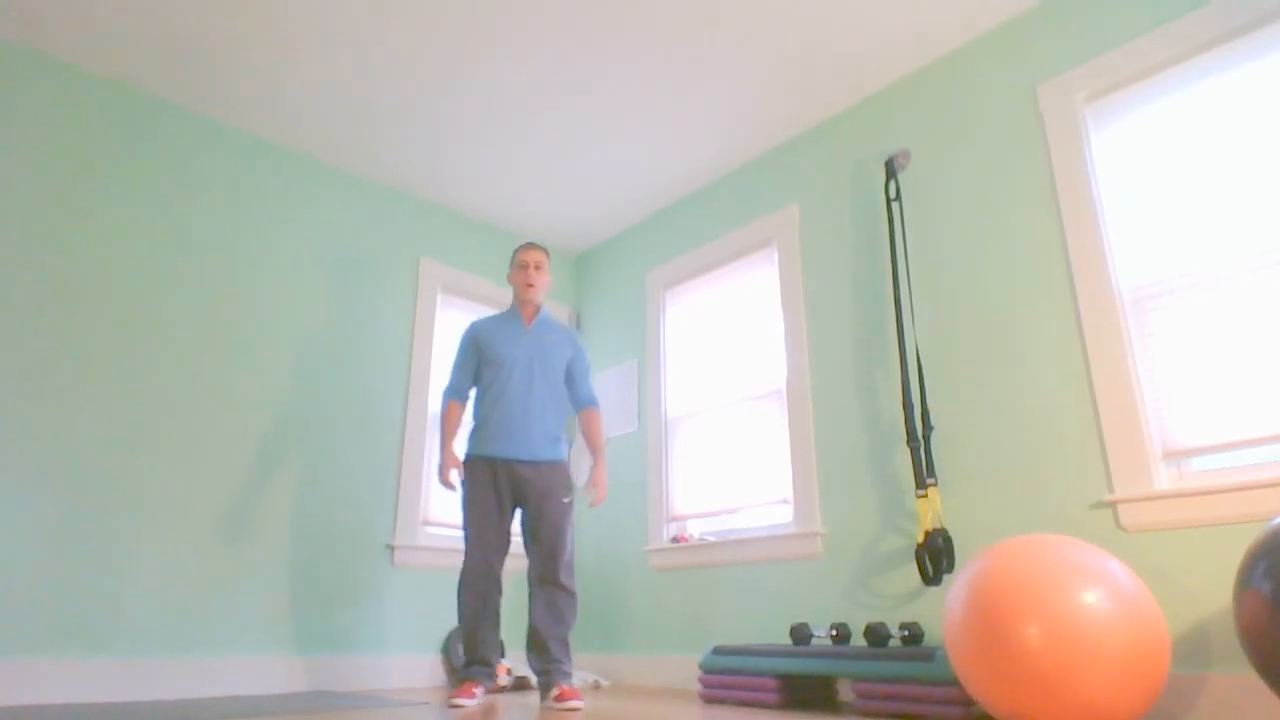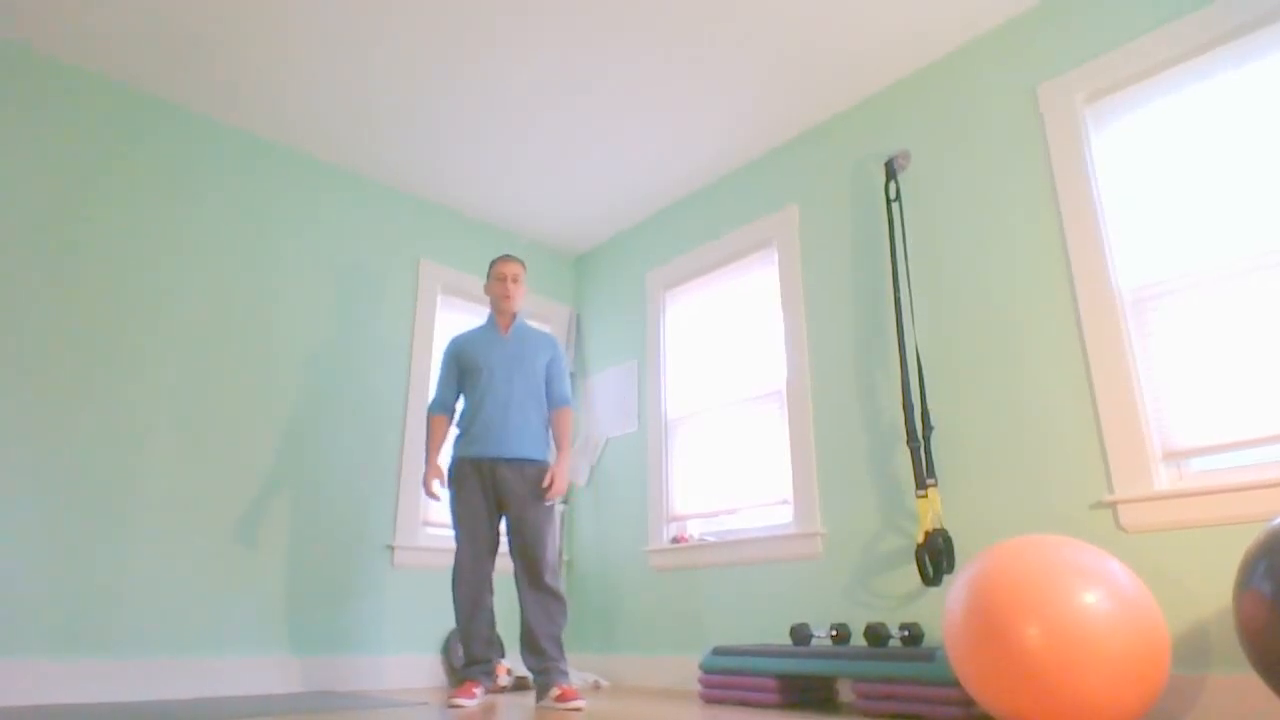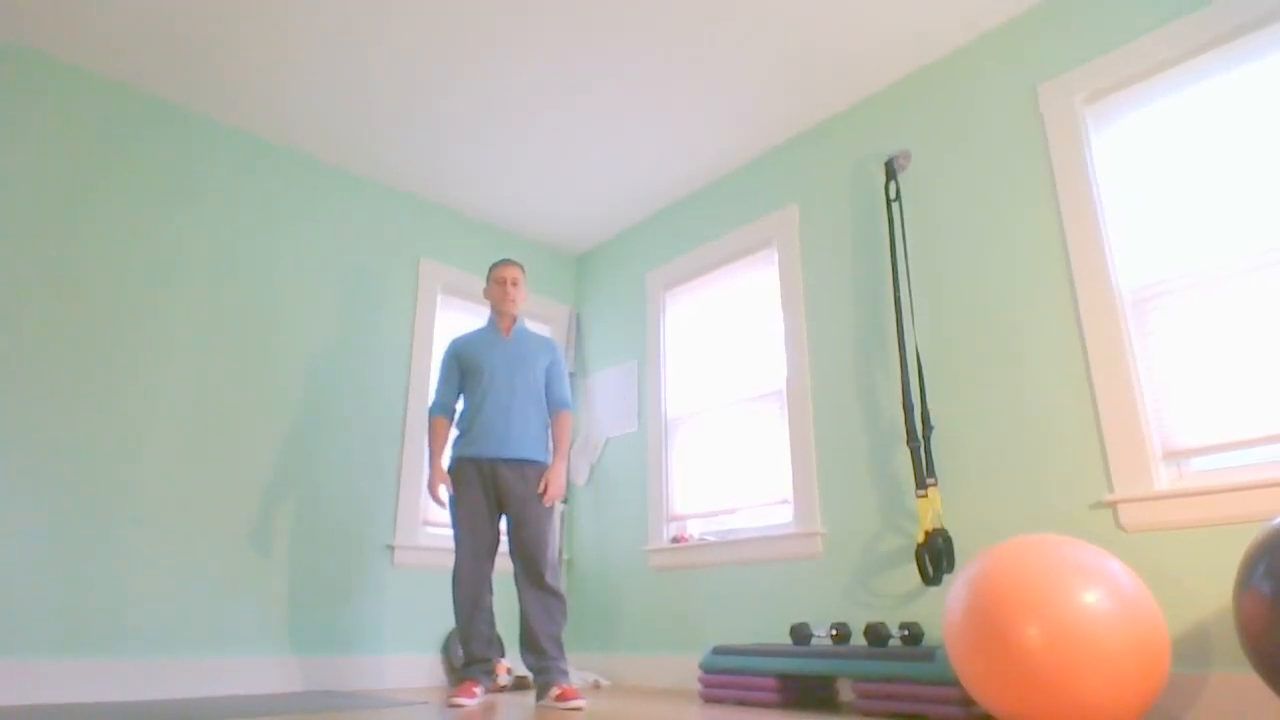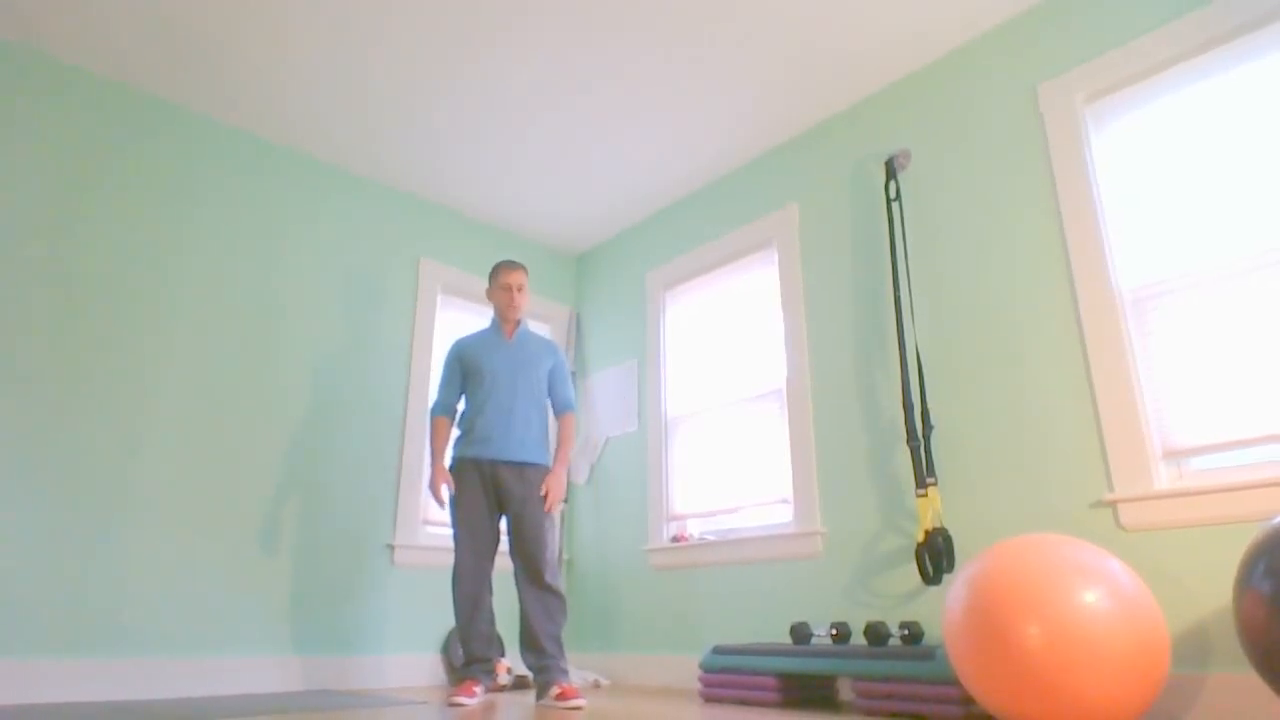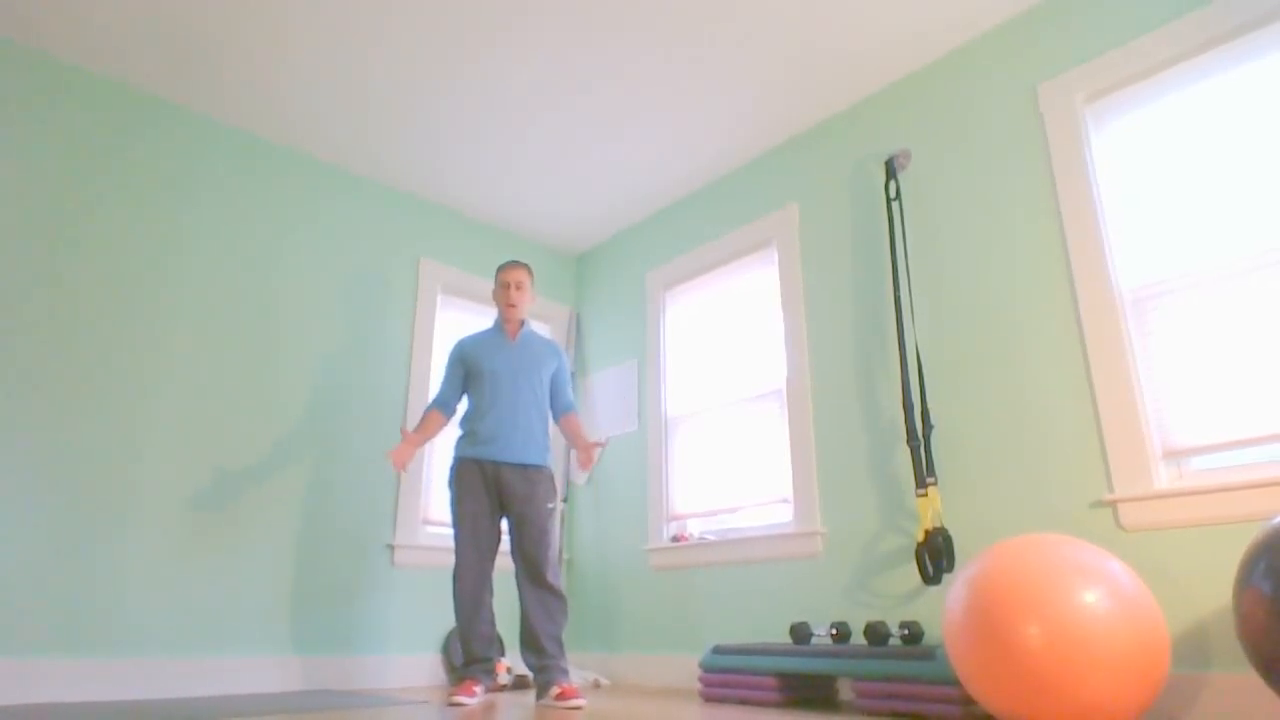
dt=1s
person 1, frame 1
left shoulder: (568, 339)
right shoulder: (480, 332)
left elbow: (584, 403)
right elbow: (457, 392)
left wrist: (598, 460)
right wrist: (447, 448)
left hip: (547, 466)
right hip: (485, 464)
left knee: (555, 569)
right knee: (480, 569)
left ankle: (555, 676)
right ankle: (479, 673)
person 1, frame 2
left shoulder: (547, 345)
right shoulder: (462, 345)
left elbow: (561, 404)
right elbow: (442, 406)
left wrist: (563, 458)
right wrist: (432, 458)
left hip: (530, 466)
right hip: (471, 466)
left knee: (539, 568)
right knee: (472, 569)
left ankle: (551, 676)
right ankle: (477, 674)
person 1, frame 3
left shoulder: (546, 348)
right shoulder: (462, 347)
left elbow: (560, 408)
right elbow: (442, 408)
left wrist: (559, 463)
right wrist: (435, 463)
left hip: (529, 466)
right hip: (471, 466)
left knee: (539, 568)
right knee: (472, 568)
left ankle: (551, 676)
right ankle: (476, 673)
person 1, frame 4
left shoulder: (548, 351)
right shoulder: (465, 349)
left elbow: (566, 409)
right elbow: (443, 409)
left wrist: (560, 467)
right wrist: (438, 465)
left hip: (530, 469)
right hip: (472, 468)
left knee: (539, 570)
right knee: (471, 569)
left ankle: (551, 676)
right ankle: (477, 672)
person 1, frame 5
left shoulder: (551, 352)
right shoulder: (467, 348)
left elbow: (564, 409)
right elbow: (444, 405)
left wrist: (581, 444)
right wrist: (413, 441)
left hip: (531, 469)
right hip: (473, 466)
left knee: (540, 569)
right knee: (472, 569)
left ankle: (551, 675)
right ankle: (476, 672)
